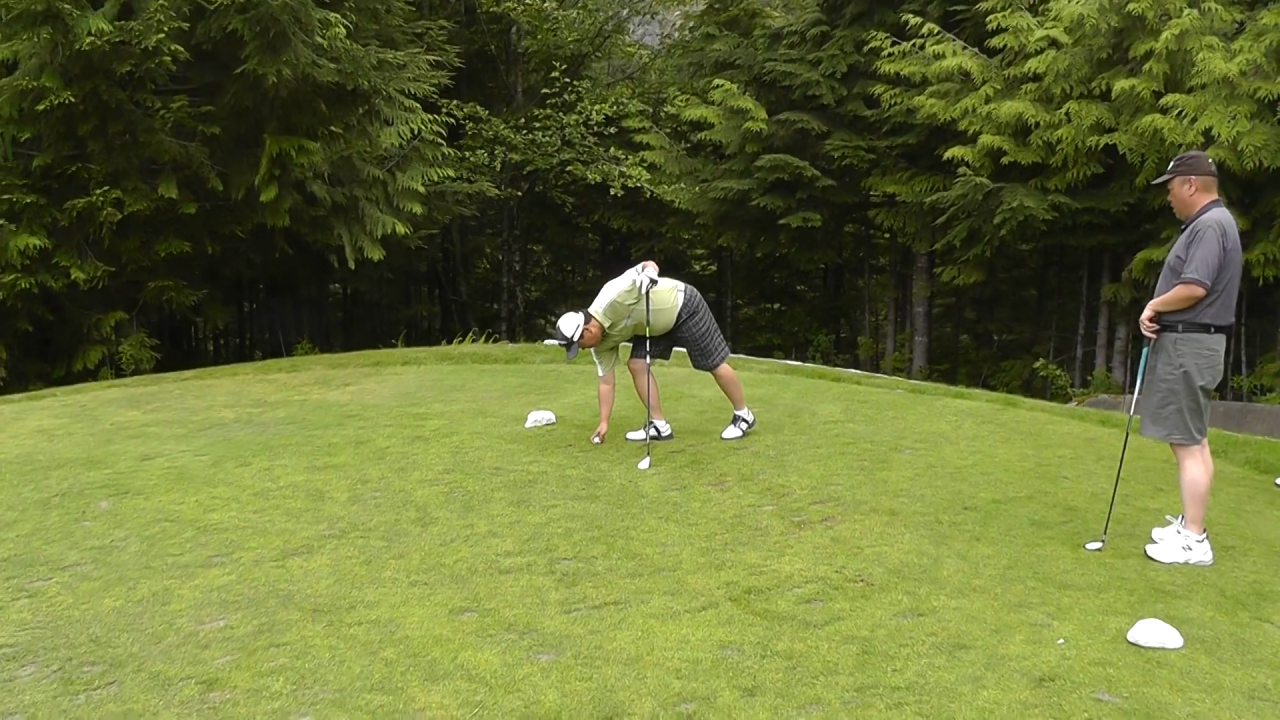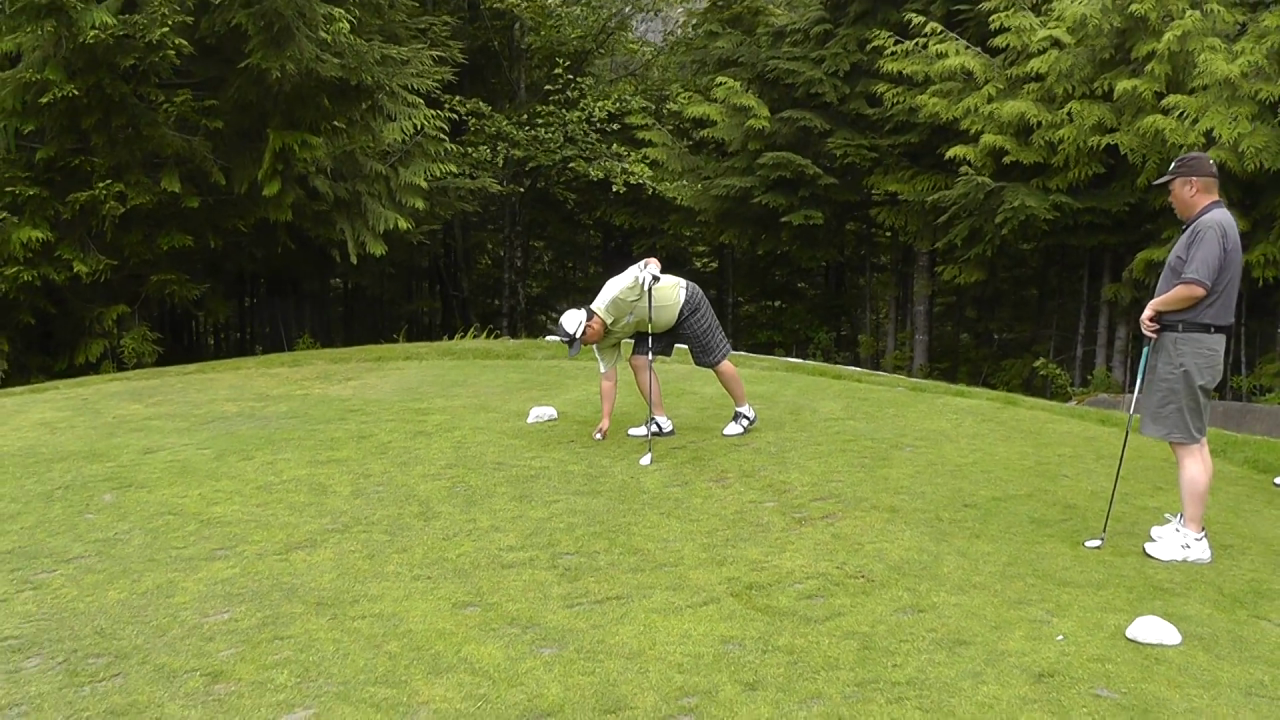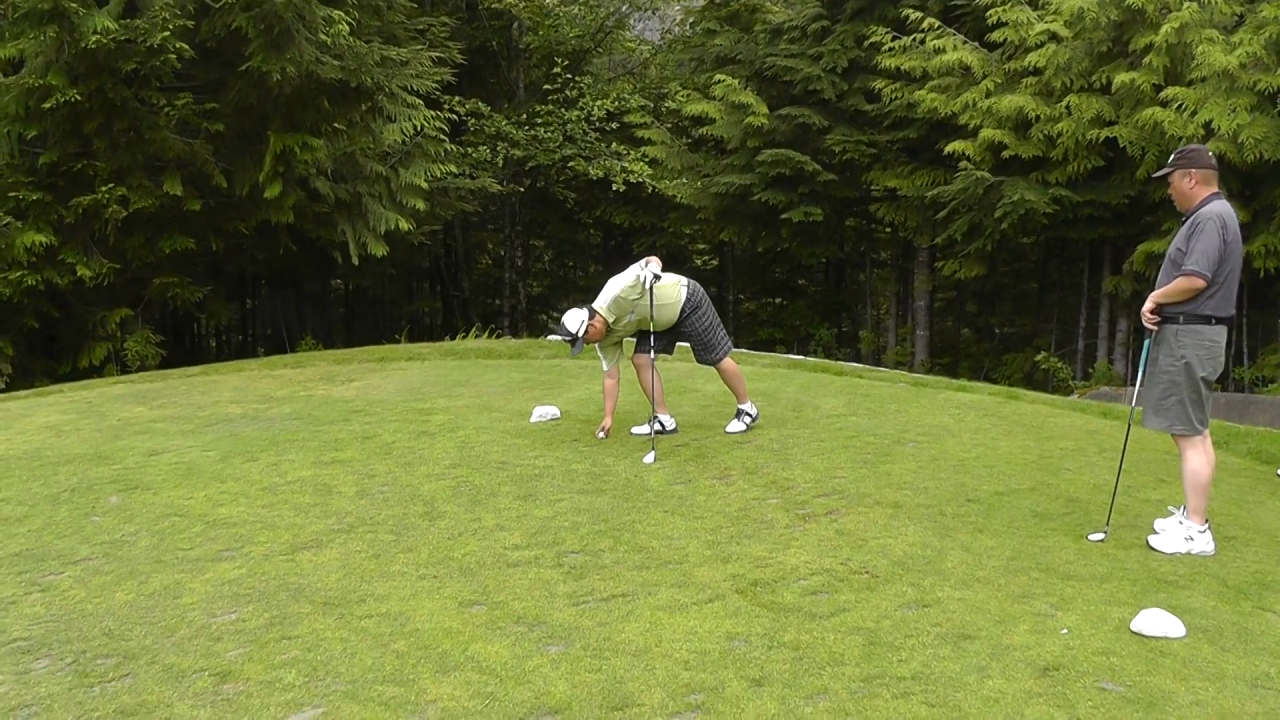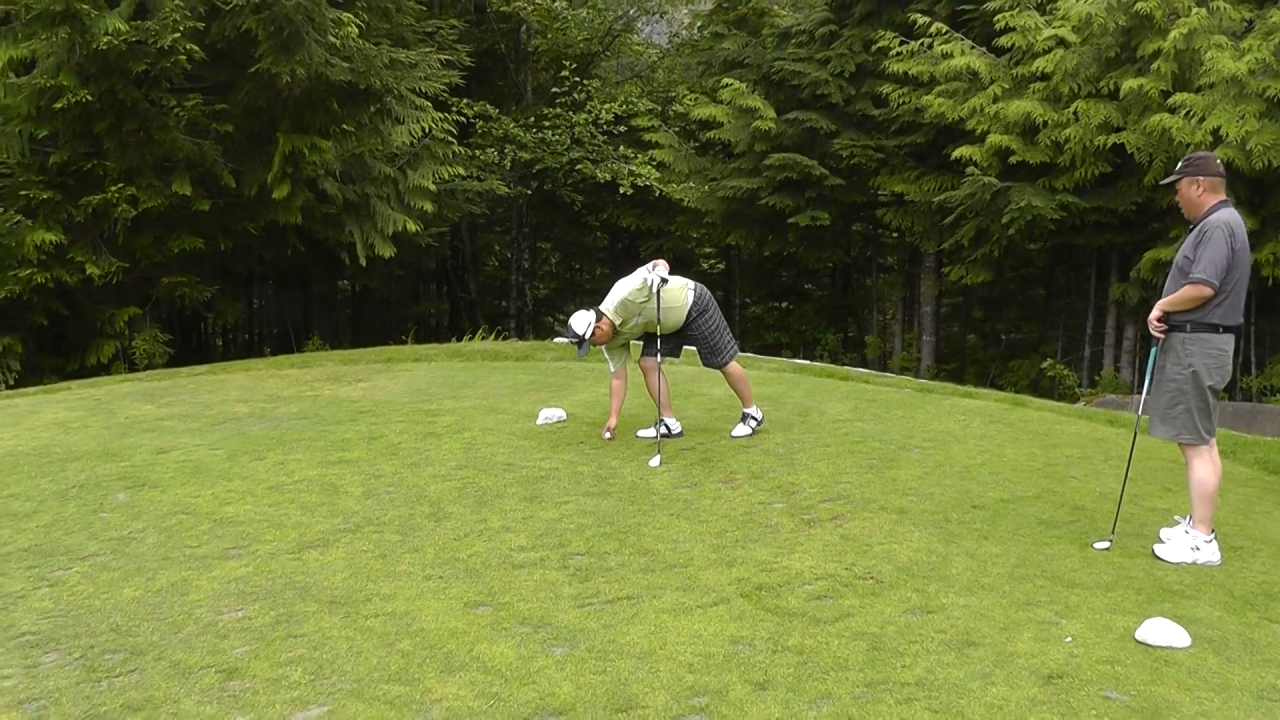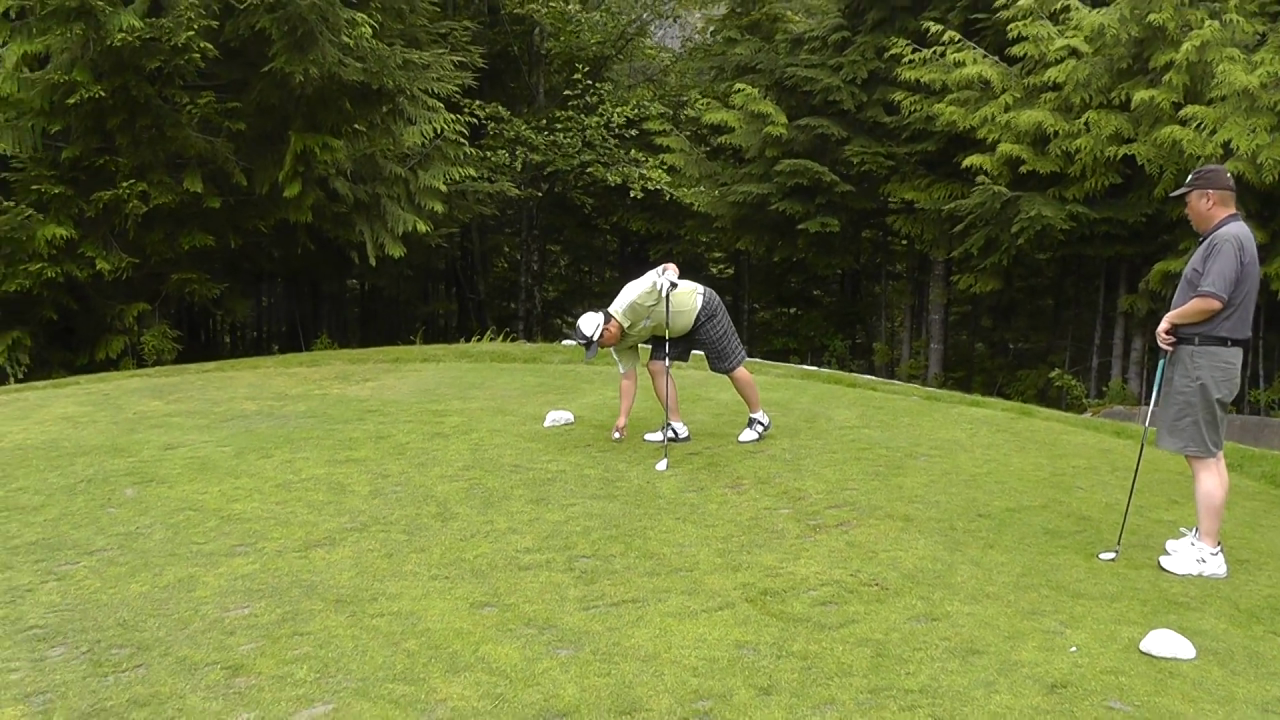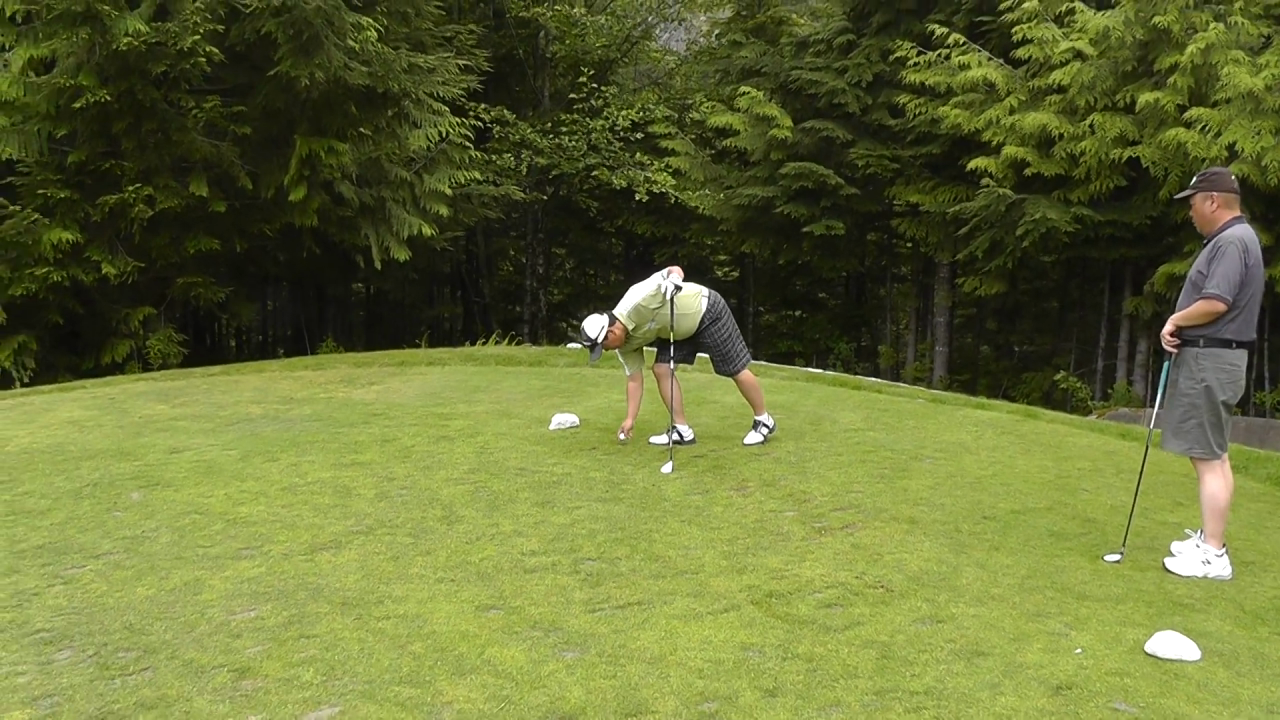
dt=0.1s
person 1, frame 1
left shoulder: (1209, 224)
right shoulder: (1207, 223)
left elbow: (1194, 287)
left wrist: (1154, 306)
right wrist: (1159, 313)
left hip: (1189, 344)
right hip: (1187, 341)
left knee: (1188, 443)
right knee: (1194, 440)
left ankle: (1194, 540)
right ankle: (1190, 525)
person 1, frame 2
left shoulder: (1210, 225)
right shoulder: (1208, 224)
left elbow: (1194, 288)
left wrist: (1154, 306)
right wrist: (1160, 312)
left hip: (1188, 344)
right hip: (1188, 341)
left knee: (1187, 442)
right knee: (1192, 439)
left ankle: (1192, 538)
right ankle: (1189, 524)
person 1, frame 3
left shoulder: (1210, 217)
right shoulder: (1208, 216)
left elbow: (1195, 280)
left wrist: (1155, 298)
right wrist: (1160, 305)
left hip: (1189, 336)
right hip: (1189, 332)
left knee: (1189, 434)
right knee: (1195, 431)
left ankle: (1196, 531)
right ankle: (1192, 516)
person 1, frame 4
left shoulder: (1218, 225)
right shoulder: (1216, 223)
left elbow: (1202, 288)
left wrist: (1162, 306)
right wrist: (1168, 313)
left hip: (1197, 344)
right hip: (1197, 341)
left knee: (1196, 443)
right knee: (1202, 440)
left ankle: (1202, 541)
right ankle: (1199, 525)
person 1, frame 5
left shoulder: (1227, 238)
right shoulder: (1225, 237)
left elbow: (1211, 301)
left wrist: (1170, 319)
right wrist: (1176, 326)
left hip: (1205, 357)
right hip: (1205, 354)
left knee: (1203, 456)
right knee: (1209, 453)
left ankle: (1208, 553)
right ankle: (1204, 538)
person 1, frame 6
left shoulder: (1231, 240)
right shoulder: (1229, 239)
left elbow: (1215, 303)
left wrist: (1175, 320)
right wrist: (1180, 328)
left hip: (1209, 358)
right hip: (1211, 356)
left knee: (1207, 457)
right knee: (1214, 455)
left ankle: (1213, 554)
right ankle: (1210, 539)
person 2, frame 1
left shoulder: (612, 299)
right shoulder: (603, 341)
left elbow: (649, 264)
right elbow: (606, 381)
left wrist: (649, 272)
right wrist: (604, 423)
left hip: (684, 306)
right hip: (656, 324)
left knee: (714, 363)
right knee: (636, 365)
left ankle: (743, 415)
right ankle: (659, 426)
person 2, frame 2
left shoulder: (615, 296)
right shoulder: (605, 338)
left elbow: (652, 261)
right elbow: (608, 378)
left wrist: (652, 269)
right wrist: (606, 419)
left hip: (685, 303)
right hip: (657, 321)
left knee: (716, 360)
right knee: (638, 361)
left ankle: (744, 412)
right ankle: (661, 422)
person 2, frame 3
left shoulder: (617, 294)
right shoulder: (607, 335)
left elbow: (653, 260)
right elbow: (611, 376)
left wrist: (653, 267)
right wrist: (608, 417)
left hip: (686, 301)
right hip: (660, 320)
left knee: (717, 358)
right knee: (641, 360)
left ankle: (747, 410)
right ankle: (663, 420)
person 2, frame 4
left shoulder: (624, 297)
right shoulder: (614, 338)
left elbow: (660, 263)
right elbow: (618, 376)
left wrist: (660, 270)
right wrist: (613, 417)
left hip: (693, 304)
left knee: (724, 362)
right knee: (647, 363)
left ankle: (752, 414)
right ankle: (669, 423)
person 2, frame 5
left shoulder: (633, 300)
right shoulder: (622, 340)
left elbow: (670, 267)
right elbow: (628, 377)
left wrist: (669, 275)
right wrist: (623, 417)
left hip: (702, 308)
left knee: (731, 367)
right knee: (656, 367)
left ankle: (759, 418)
right ankle: (676, 427)
person 2, frame 6
left shoulder: (637, 302)
right shoulder: (626, 343)
left elbow: (675, 269)
right elbow: (634, 379)
left wrist: (674, 278)
right wrist: (630, 418)
left hip: (707, 311)
left knee: (736, 370)
right knee: (661, 369)
left ankle: (764, 421)
right ankle: (681, 430)
